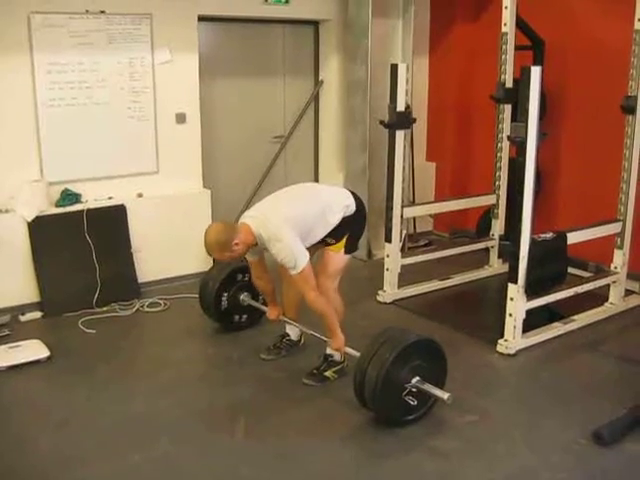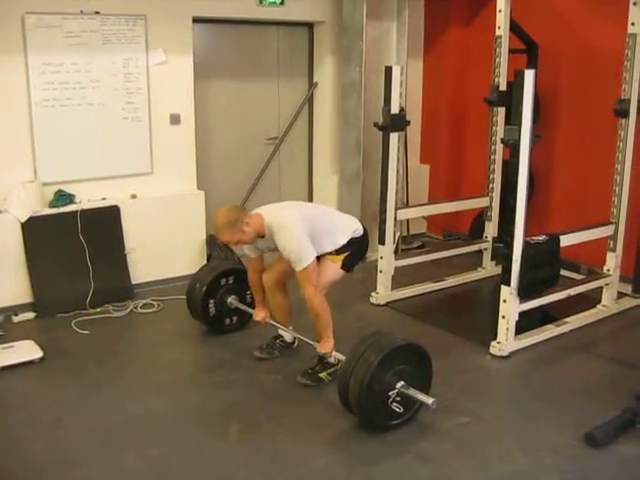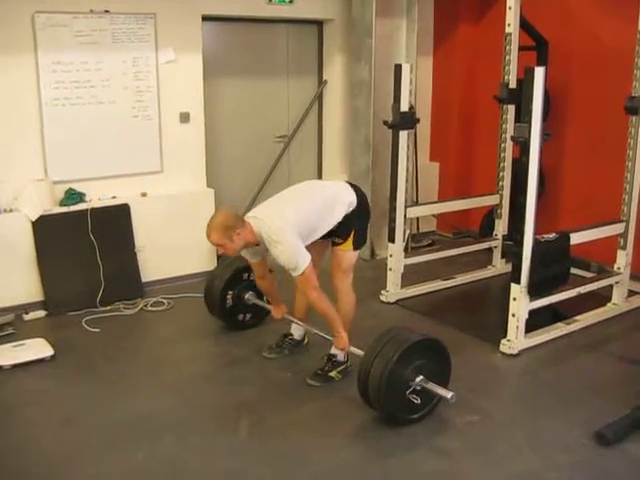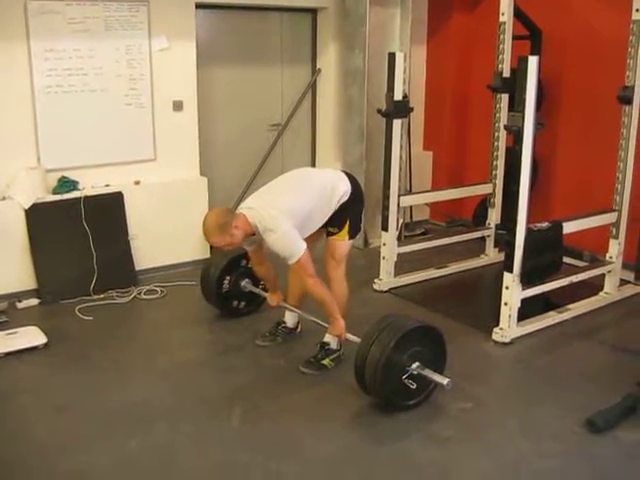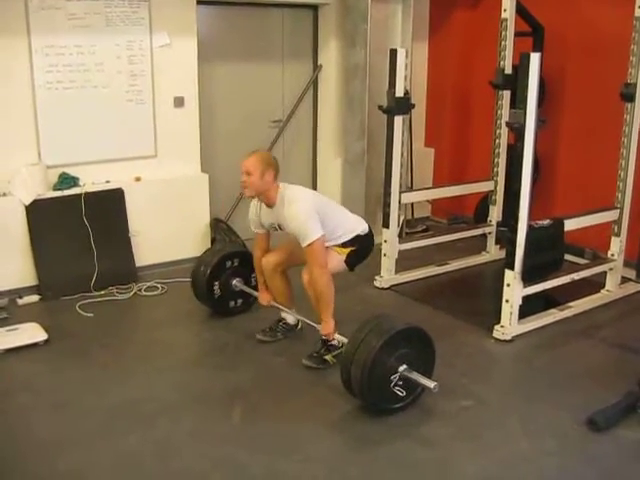
dt=1s
person 1, frame 1
left shoulder: (279, 239)
right shoulder: (245, 230)
left elbow: (311, 291)
right elbow: (259, 275)
left wrist: (336, 334)
right wrist: (273, 305)
left hip: (347, 211)
right hip: (321, 208)
left knee: (324, 282)
right knee: (288, 271)
left ankle: (335, 358)
right ankle: (292, 336)
person 1, frame 2
left shoulder: (287, 232)
right shoulder: (250, 229)
left elbow: (312, 288)
right elbow: (255, 272)
left wrist: (327, 339)
right wrist: (260, 305)
left hip: (351, 238)
right hip: (320, 236)
left knee: (310, 291)
right knee: (270, 279)
left ankle: (328, 359)
right ankle: (286, 338)
person 1, frame 3
left shoulder: (280, 240)
right shoulder: (246, 232)
left elbow: (313, 290)
right elbow: (262, 276)
left wrist: (340, 333)
right wrist: (276, 305)
left hip: (350, 205)
right hip: (325, 201)
left knee: (340, 280)
right knee: (302, 275)
left ankle: (339, 358)
right ankle: (297, 336)
person 1, frame 4
left shoulder: (275, 230)
right shoulder: (243, 220)
left elbow: (309, 278)
right elbow: (259, 263)
left wrist: (336, 320)
right wrist: (273, 291)
left hip: (343, 193)
right hip: (319, 189)
left knee: (333, 268)
right knee: (297, 262)
left ankle: (332, 345)
right ankle: (290, 324)
person 1, frame 5
left shoulder: (297, 208)
right shoulder: (258, 206)
left elbow: (320, 268)
right elbow: (260, 249)
left wrist: (327, 320)
right wrist: (262, 288)
left hip: (355, 237)
right hip: (325, 235)
left knee: (309, 276)
right knee: (270, 262)
left ankle: (332, 342)
right ankle: (289, 321)
